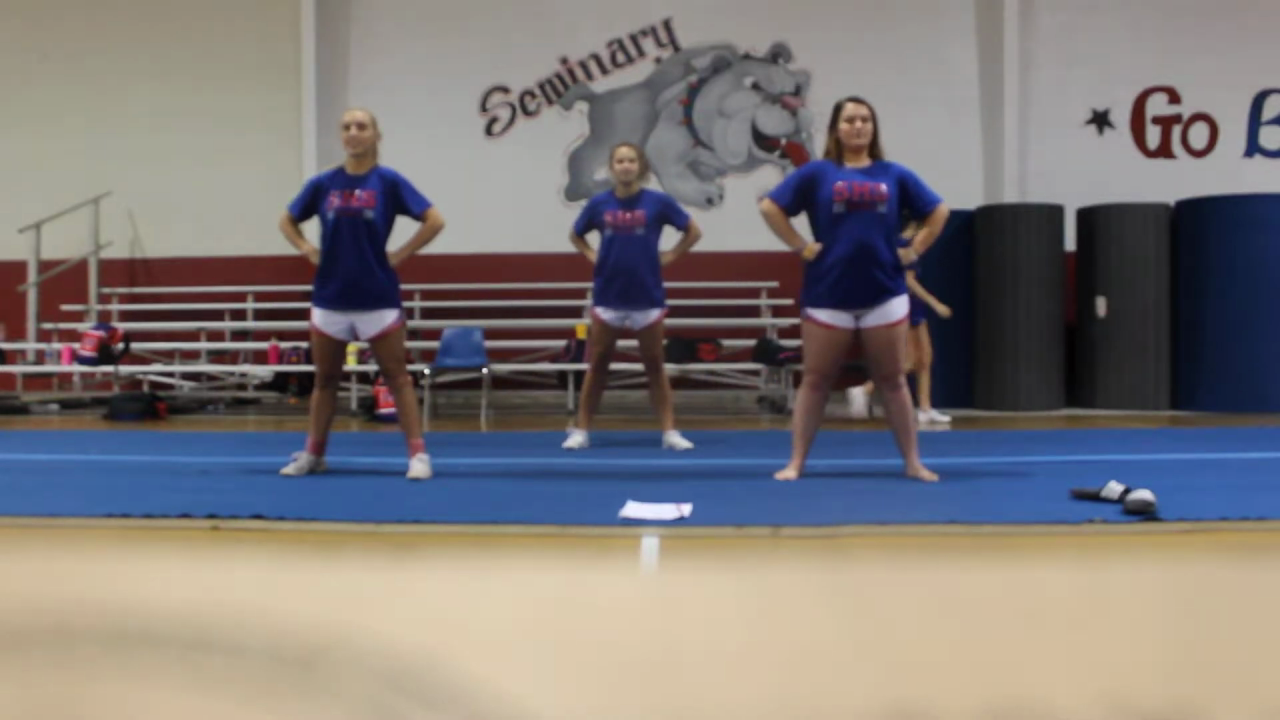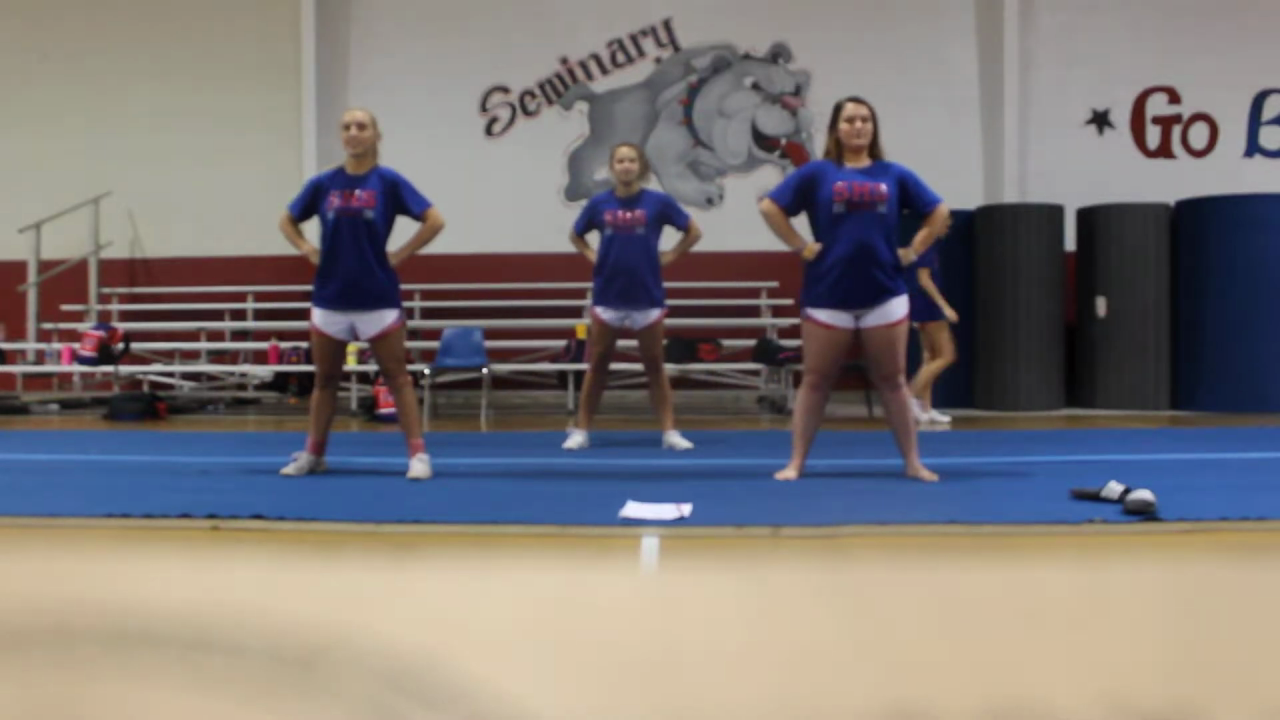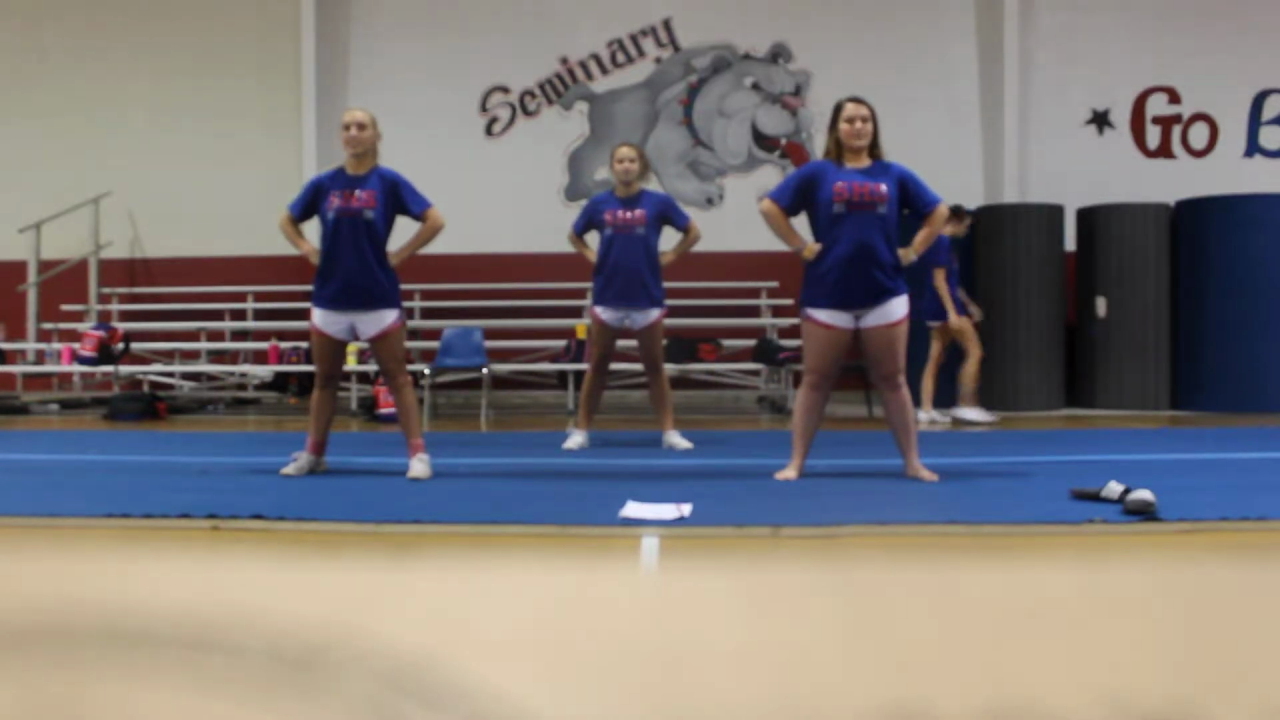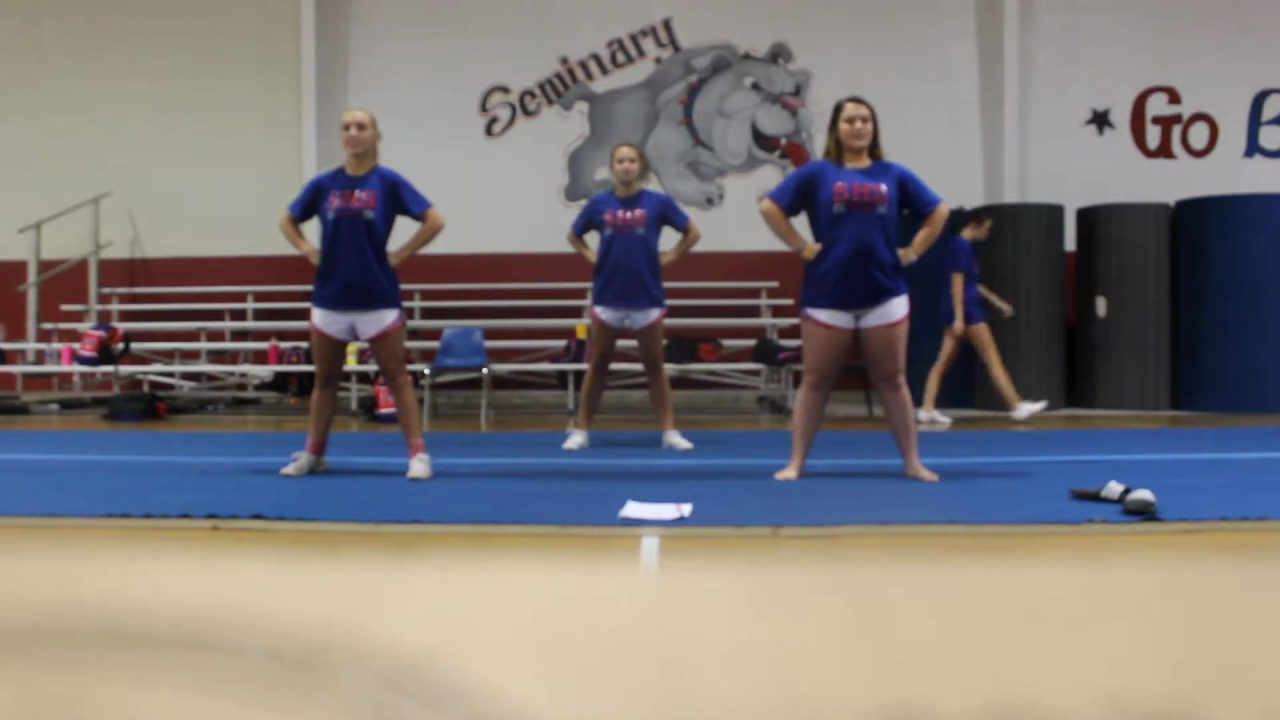
dt=0.1s
person 1, frame 1
left shoulder: (895, 174)
right shoulder: (817, 173)
left elbow: (938, 211)
right elbow: (770, 207)
left wrist: (913, 251)
right wrist: (801, 247)
left hip: (885, 294)
right hip: (828, 295)
left knee: (892, 381)
right knee: (816, 381)
left ankle: (913, 462)
right ankle: (796, 462)
person 1, frame 2
left shoulder: (894, 174)
right shoulder: (817, 173)
left elbow: (938, 212)
right elbow: (769, 207)
left wrist: (912, 252)
right wrist: (801, 247)
left hip: (885, 295)
right hip: (828, 295)
left knee: (892, 381)
right knee: (816, 381)
left ankle: (913, 462)
right ankle: (796, 462)
person 1, frame 3
left shoulder: (894, 175)
right shoulder: (816, 173)
left elbow: (938, 211)
right elbow: (769, 207)
left wrist: (912, 252)
right wrist: (801, 247)
left hip: (884, 295)
right hip: (827, 295)
left knee: (892, 381)
right knee: (816, 381)
left ankle: (913, 462)
right ankle: (796, 462)
person 1, frame 4
left shoulder: (894, 175)
right shoulder: (817, 173)
left elbow: (938, 212)
right elbow: (770, 207)
left wrist: (912, 252)
right wrist: (801, 247)
left hip: (884, 294)
right hip: (828, 295)
left knee: (892, 381)
right knee: (816, 381)
left ankle: (913, 462)
right ankle: (796, 462)
person 2, frame 1
left shoulder: (389, 181)
right shoulder: (323, 183)
left elbow: (434, 220)
right elbow: (287, 221)
left wrist: (400, 255)
right wrist: (309, 251)
left hip: (378, 298)
right hip: (330, 298)
left knee: (397, 377)
right knee: (325, 379)
left ankle: (418, 453)
right ankle: (312, 453)
person 2, frame 2
left shoulder: (389, 182)
right shoulder: (323, 183)
left elbow: (434, 220)
right elbow: (287, 221)
left wrist: (399, 255)
right wrist: (309, 251)
left hip: (378, 298)
right hip: (330, 298)
left knee: (397, 377)
right knee: (325, 379)
left ankle: (418, 454)
right ankle: (312, 453)
person 2, frame 3
left shoulder: (389, 182)
right shoulder: (323, 183)
left elbow: (434, 220)
right elbow: (288, 221)
left wrist: (399, 255)
right wrist: (309, 251)
left hip: (378, 299)
right hip: (330, 298)
left knee: (397, 377)
right knee: (325, 379)
left ankle: (418, 454)
right ankle: (312, 453)
person 2, frame 4
left shoulder: (389, 182)
right shoulder: (323, 184)
left elbow: (434, 221)
right elbow: (288, 221)
left wrist: (400, 255)
right wrist: (309, 251)
left hip: (378, 298)
right hip: (330, 298)
left knee: (397, 377)
right knee: (325, 379)
left ankle: (418, 453)
right ankle: (312, 453)
person 3, frame 1
left shoulder: (658, 202)
right shoulder: (598, 203)
left elbow: (693, 231)
right elbow: (576, 235)
left wrist: (668, 256)
right wrist: (593, 257)
left hip: (647, 297)
right hip: (607, 297)
left knee: (655, 366)
right knee: (597, 366)
left ankle: (669, 432)
right ankle: (580, 430)
person 3, frame 2
left shoulder: (659, 202)
right shoulder: (598, 203)
left elbow: (693, 232)
right elbow: (576, 235)
left wrist: (668, 256)
right wrist: (593, 256)
left hip: (647, 298)
right hip: (607, 298)
left knee: (654, 367)
right knee: (597, 366)
left ankle: (669, 431)
right ankle: (580, 430)
person 3, frame 3
left shoulder: (658, 202)
right shoulder: (598, 203)
left elbow: (693, 233)
right elbow: (575, 236)
left wrist: (668, 257)
right wrist: (593, 257)
left hip: (647, 297)
right hip: (607, 297)
left knee: (655, 367)
right knee: (597, 366)
left ankle: (670, 431)
right ankle: (580, 430)
person 3, frame 4
left shoulder: (658, 202)
right shoulder: (598, 203)
left elbow: (692, 233)
right elbow: (574, 236)
left wrist: (668, 257)
right wrist: (592, 257)
left hip: (646, 297)
right hip: (607, 297)
left knee: (654, 367)
right knee: (597, 366)
left ankle: (670, 432)
right ankle: (580, 431)
person 4, frame 1
left shoulder: (902, 246)
right shoulder: (905, 246)
right elbow: (908, 281)
right wrist: (935, 303)
left hip: (913, 312)
right hip: (907, 310)
left knee: (926, 360)
right knee: (910, 363)
left ankle: (925, 410)
right ankle: (864, 391)
person 4, frame 2
right shoulder: (927, 251)
right elbow: (923, 279)
left wrist: (941, 307)
right wrist: (945, 306)
left hip: (927, 312)
right hip: (927, 313)
left knee: (929, 359)
right knee: (947, 357)
left ankle: (926, 409)
right ankle: (912, 395)
person 4, frame 3
left shoulder: (939, 243)
right shoulder: (942, 243)
right elbow: (939, 280)
left wrist: (969, 304)
right wrist: (951, 312)
left hip: (936, 308)
right hip: (945, 307)
left knee: (934, 360)
right knee: (975, 353)
left ankle: (926, 409)
right ankle: (966, 405)
person 4, frame 4
left shoulder: (959, 245)
right shoulder: (962, 246)
right elbow: (957, 283)
left wrist: (997, 302)
right wrist: (959, 317)
left hip: (960, 311)
right hip: (966, 311)
left knee: (944, 361)
right knee: (992, 359)
left ankle: (927, 409)
right ankle: (1018, 406)
